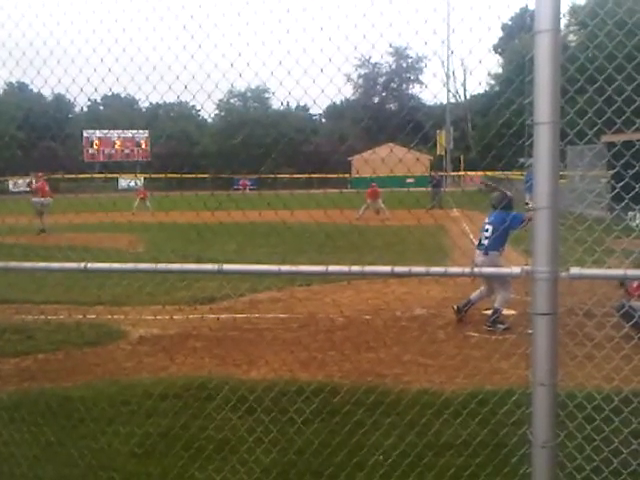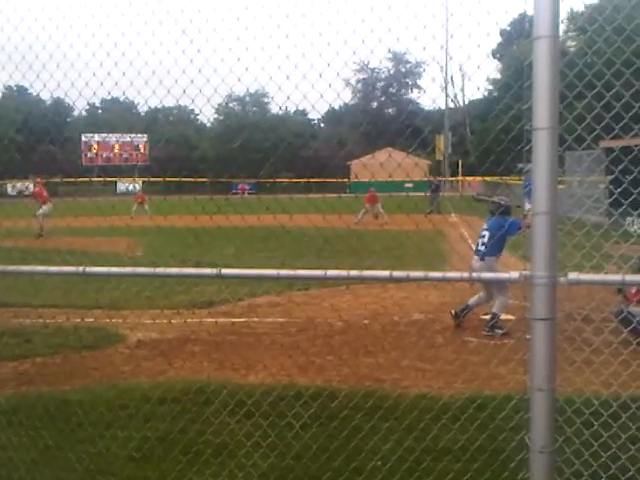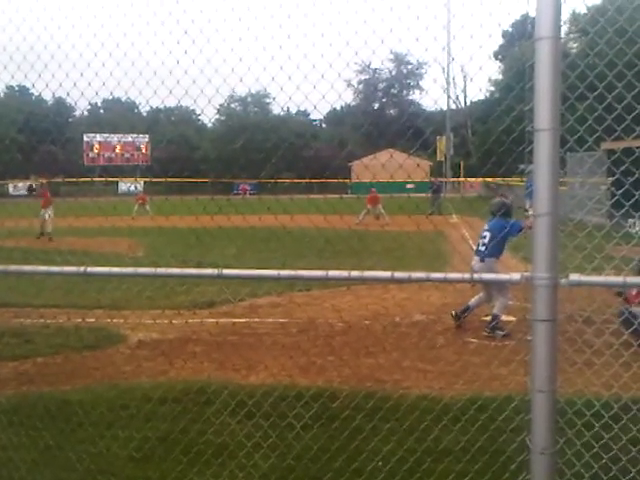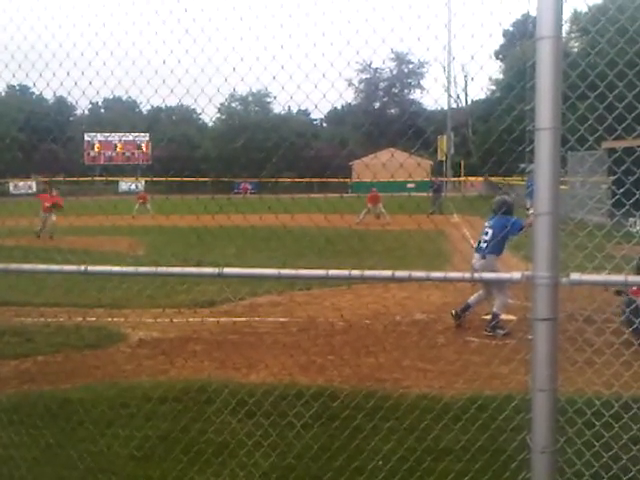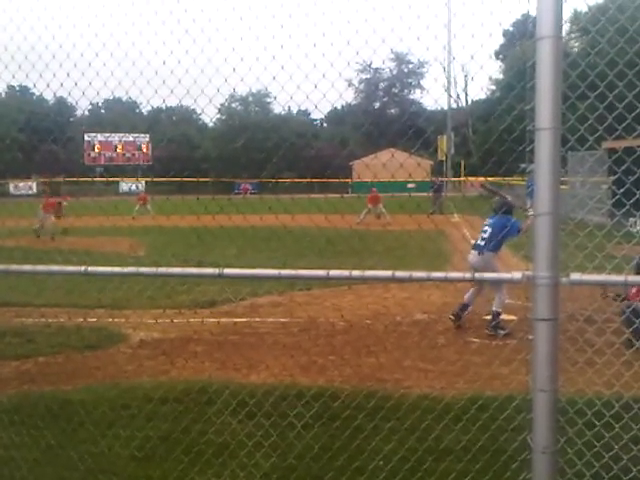
dt=0.2s
person 1, frame 1
left shoulder: (493, 215)
right shoulder: (506, 216)
left elbow: (518, 221)
right elbow: (528, 218)
left hip: (480, 256)
right hip: (490, 257)
left knee: (489, 287)
right knee: (504, 287)
left ankle: (461, 308)
right ankle: (493, 321)
person 1, frame 2
left shoulder: (491, 221)
right shoulder: (503, 222)
left elbow: (515, 226)
right elbow: (526, 224)
left wrist: (523, 220)
left hip: (477, 261)
right hip: (487, 263)
left knee: (488, 293)
right knee: (503, 292)
left ankle: (459, 313)
right ankle: (491, 326)
person 1, frame 3
left shoulder: (491, 222)
right shoulder: (504, 223)
left elbow: (517, 227)
right elbow: (526, 226)
left wrist: (526, 222)
left hip: (477, 262)
right hip: (487, 264)
left knee: (488, 294)
right knee: (503, 293)
left ankle: (460, 314)
right ankle: (492, 327)
person 1, frame 4
left shoulder: (492, 219)
right shoulder: (506, 221)
left elbow: (515, 226)
right elbow: (527, 224)
right wrist: (532, 215)
left hip: (477, 259)
right hip: (487, 261)
left knee: (487, 291)
right knee: (502, 292)
left ankle: (460, 313)
right ankle: (492, 326)
person 1, frame 5
left shoulder: (491, 218)
right shoulder: (506, 220)
left elbow: (512, 228)
right elbow: (523, 228)
right wrist: (531, 216)
left hip: (473, 256)
right hip: (485, 257)
left knee: (478, 287)
right knee: (500, 290)
left ankle: (458, 314)
right ankle: (493, 325)
